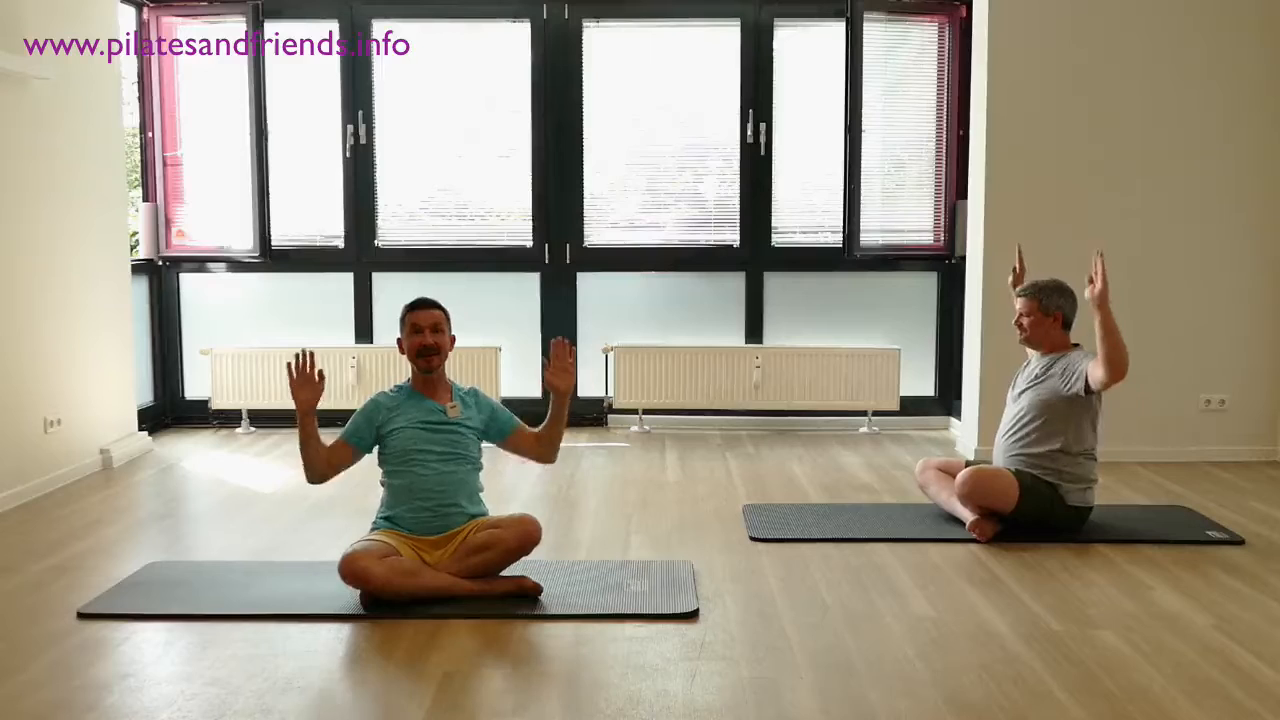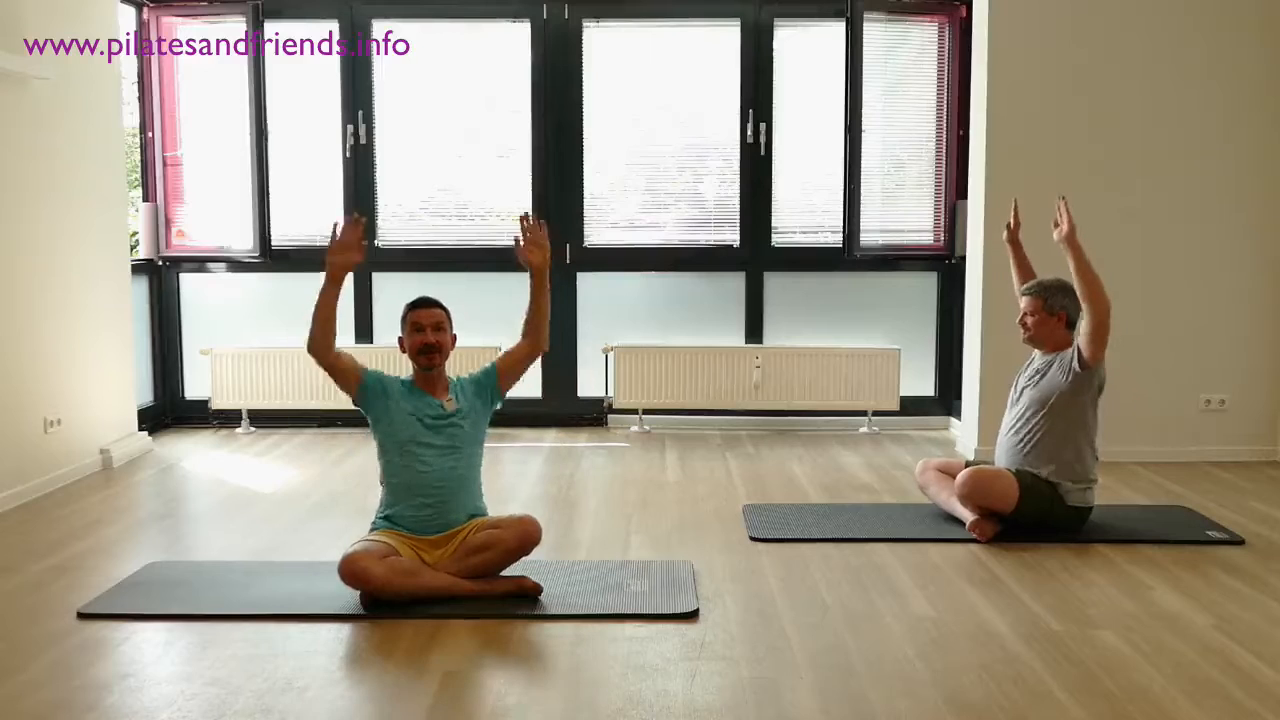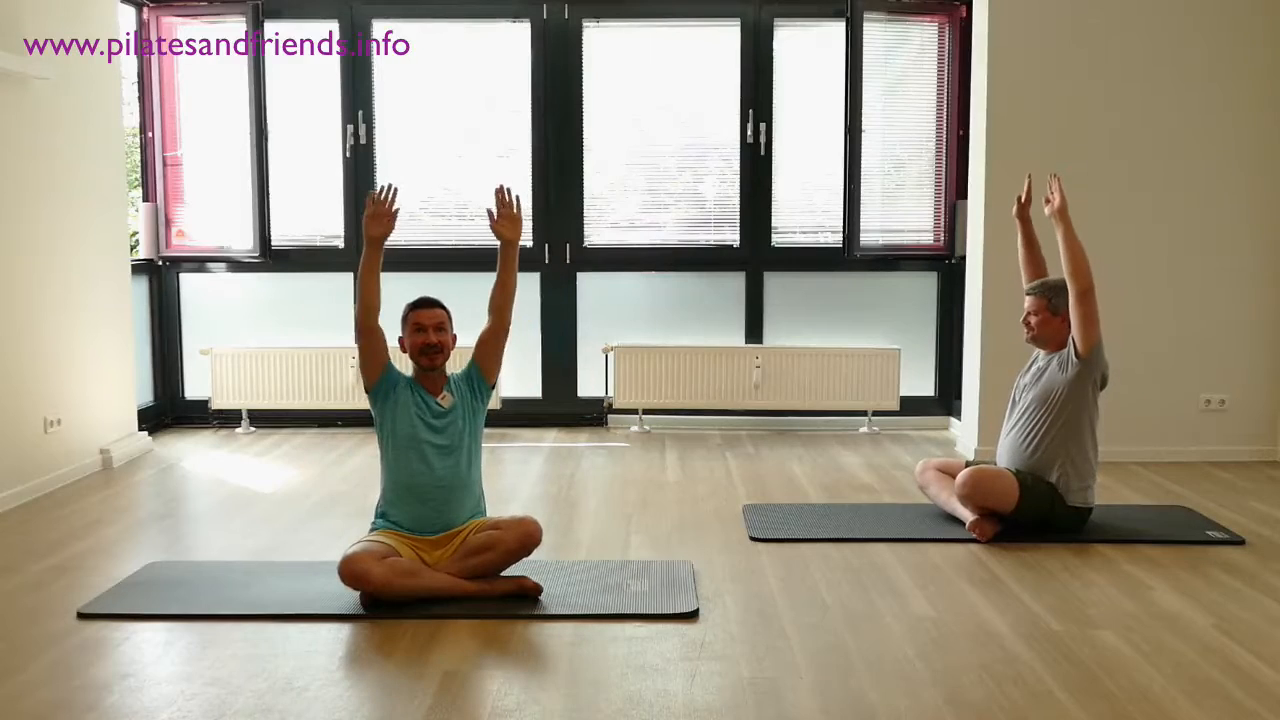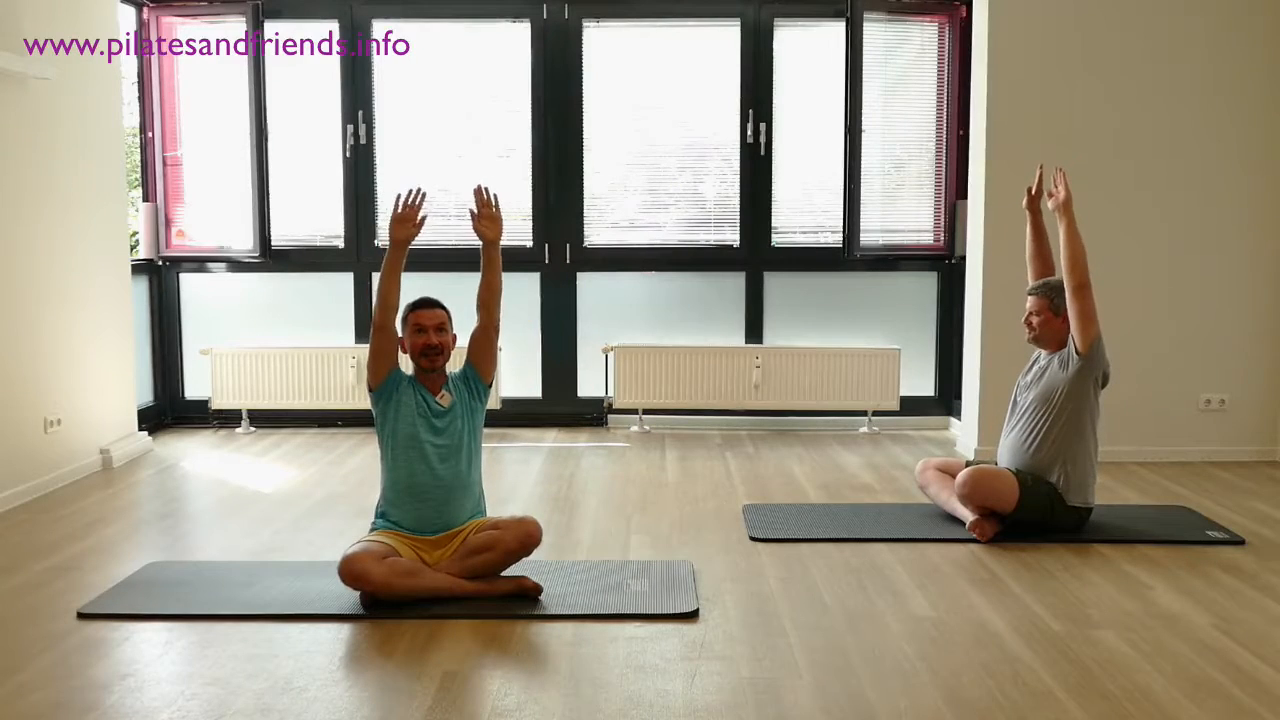
dt=0.4s
person 1, frame 1
left shoulder: (478, 405)
right shoulder: (382, 408)
left elbow: (544, 452)
right elbow: (318, 472)
left wrist: (560, 397)
right wrist: (306, 412)
left hip: (466, 534)
right hip: (400, 537)
left knee: (526, 530)
right knee: (355, 566)
left ankle: (402, 583)
right ankle: (493, 587)
person 1, frame 2
left shoulder: (477, 393)
right shoulder: (384, 396)
left elbow: (534, 344)
right elbow: (321, 347)
left wrist: (538, 272)
right wrist: (335, 275)
left hip: (465, 534)
right hip: (398, 537)
left knee: (526, 530)
right knee: (354, 567)
left ankle: (402, 582)
right ankle: (493, 585)
person 1, frame 3
left shoulder: (472, 390)
right shoulder: (390, 393)
left elbow: (499, 321)
right elbow: (367, 322)
left wrist: (508, 246)
right wrist: (373, 244)
left hip: (466, 534)
right hip: (398, 537)
left knee: (527, 531)
right knee: (354, 568)
left ankle: (404, 583)
right ankle: (495, 586)
person 1, frame 4
left shoulder: (470, 389)
right shoulder: (392, 392)
left elbow: (490, 321)
right elbow: (381, 322)
left wrist: (491, 246)
right wrist: (398, 247)
left hip: (466, 534)
right hip: (398, 537)
left knee: (527, 531)
right knee: (354, 567)
left ankle: (404, 583)
right ankle: (495, 586)
person 2, frame 1
left shoulder: (1075, 367)
right shoulder: (1039, 357)
left elbow: (1115, 370)
right elbow: (1029, 324)
left wrist: (1100, 304)
right wrist: (1017, 287)
left hip: (1057, 499)
right hip: (1014, 478)
left knee: (970, 480)
right knee: (927, 468)
left ankle: (985, 517)
right ankle: (977, 516)
person 2, frame 2
left shoulder: (1079, 366)
right shoulder: (1042, 354)
left elbow: (1099, 312)
right elbow: (1032, 295)
left wrist: (1070, 244)
right wrist: (1013, 245)
left hip: (1059, 500)
right hip: (1016, 479)
left knee: (971, 482)
right knee: (927, 469)
left ankle: (983, 516)
right ankle: (979, 516)
person 2, frame 3
left shoulder: (1081, 362)
right shoulder: (1044, 352)
left elbow: (1082, 290)
right elbow: (1036, 283)
left wrist: (1061, 220)
right wrist: (1023, 222)
left hip: (1059, 500)
right hip: (1016, 480)
left knee: (971, 481)
right knee: (927, 469)
left ankle: (987, 515)
right ankle: (979, 516)
person 2, frame 4
left shoulder: (1082, 360)
right shoulder: (1045, 351)
left elbow: (1077, 286)
right elbow: (1042, 279)
left wrist: (1064, 214)
right wrist: (1033, 214)
left hip: (1060, 501)
right hip: (1016, 479)
left knee: (971, 481)
right knee: (927, 469)
left ankle: (987, 515)
right ankle: (980, 516)
